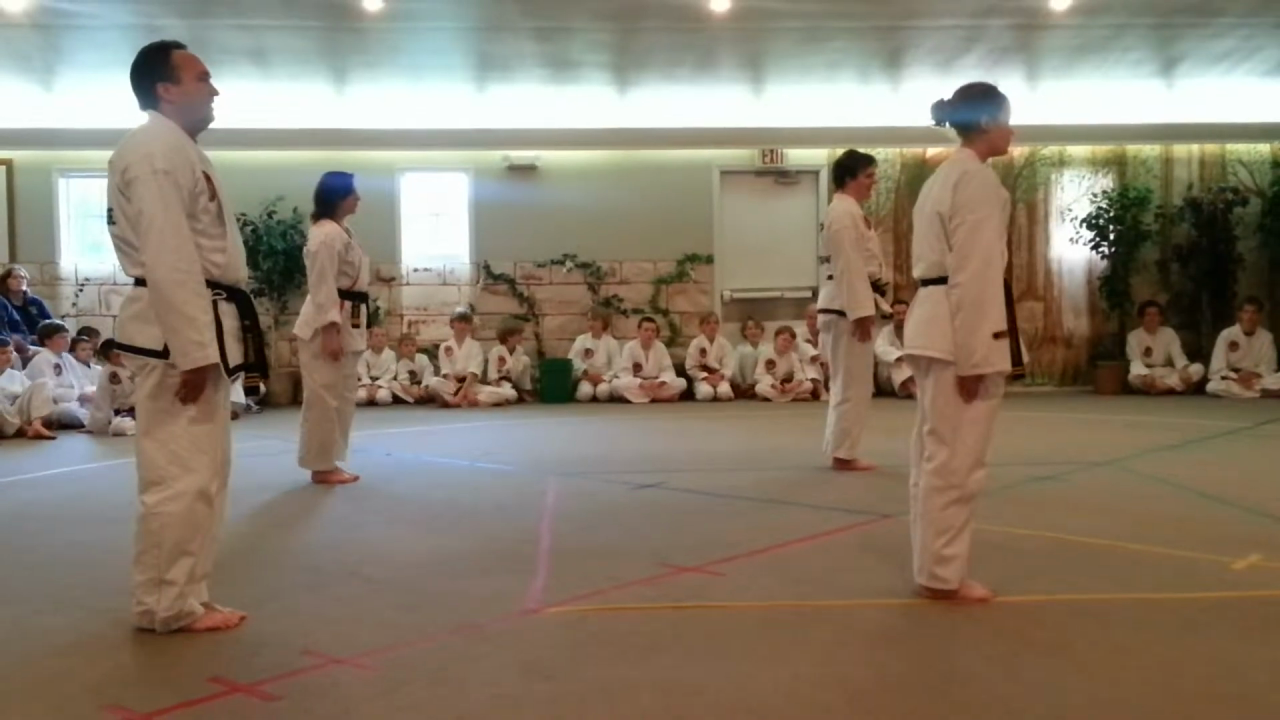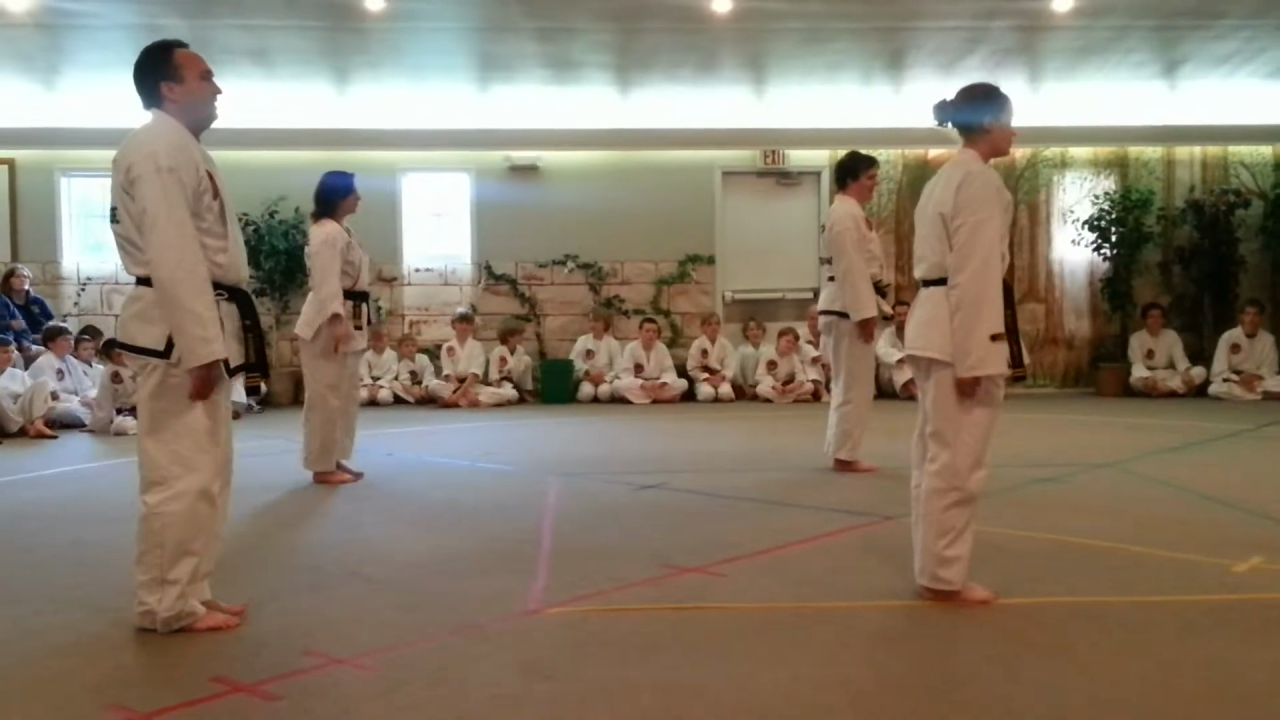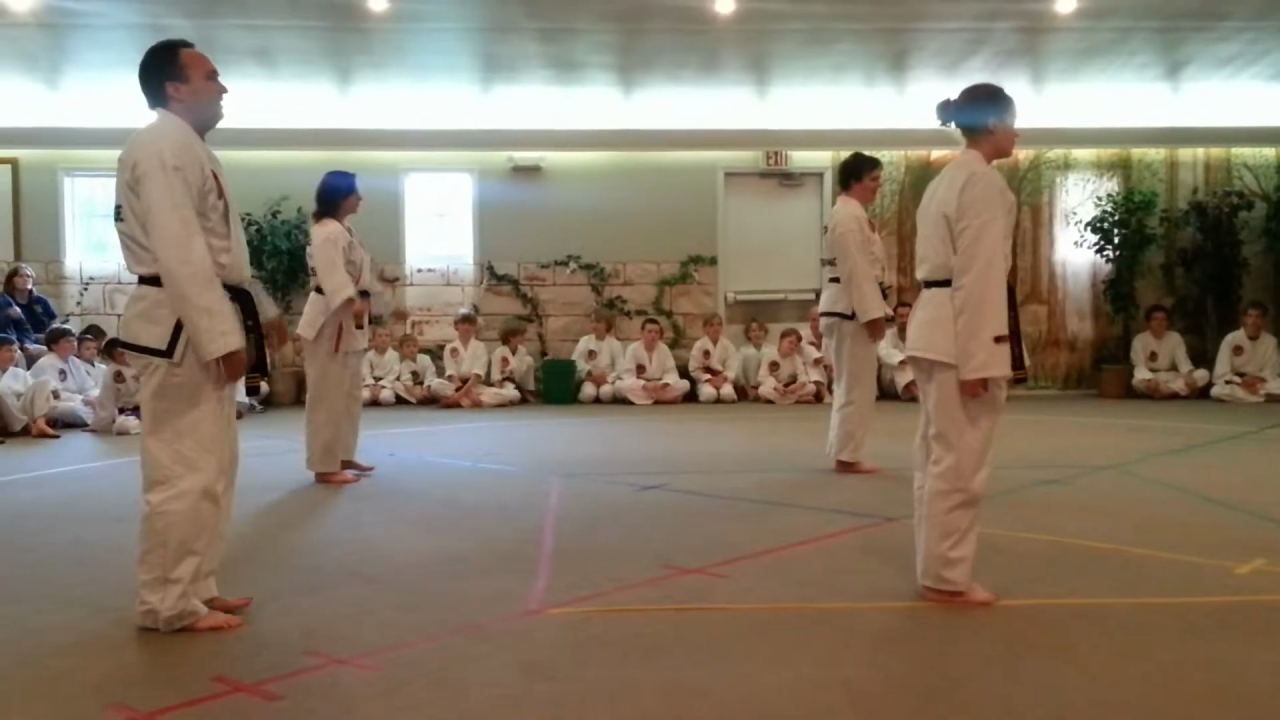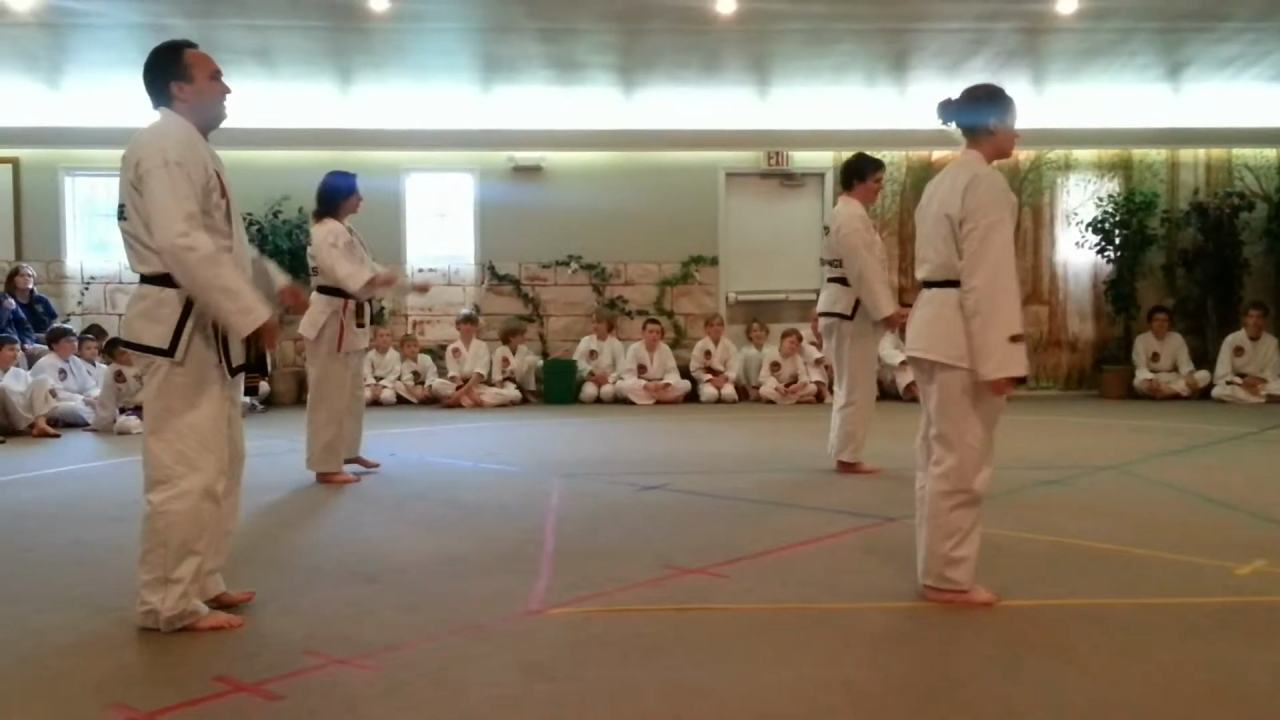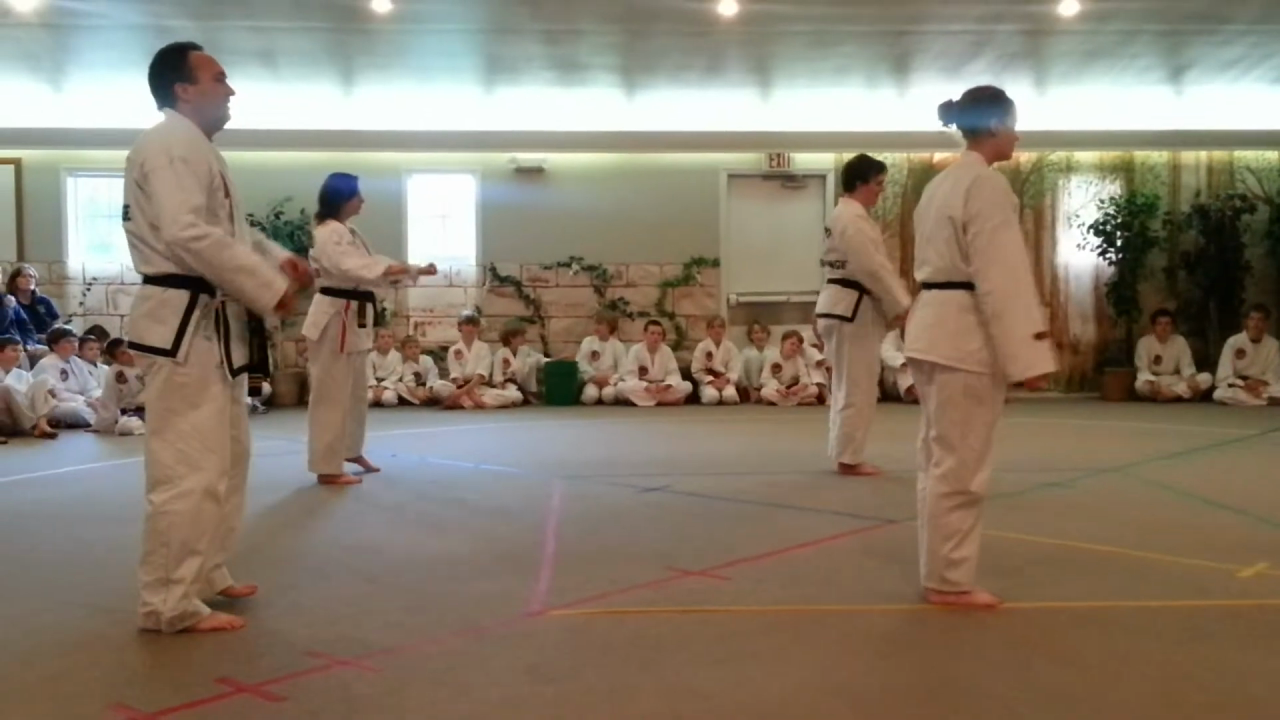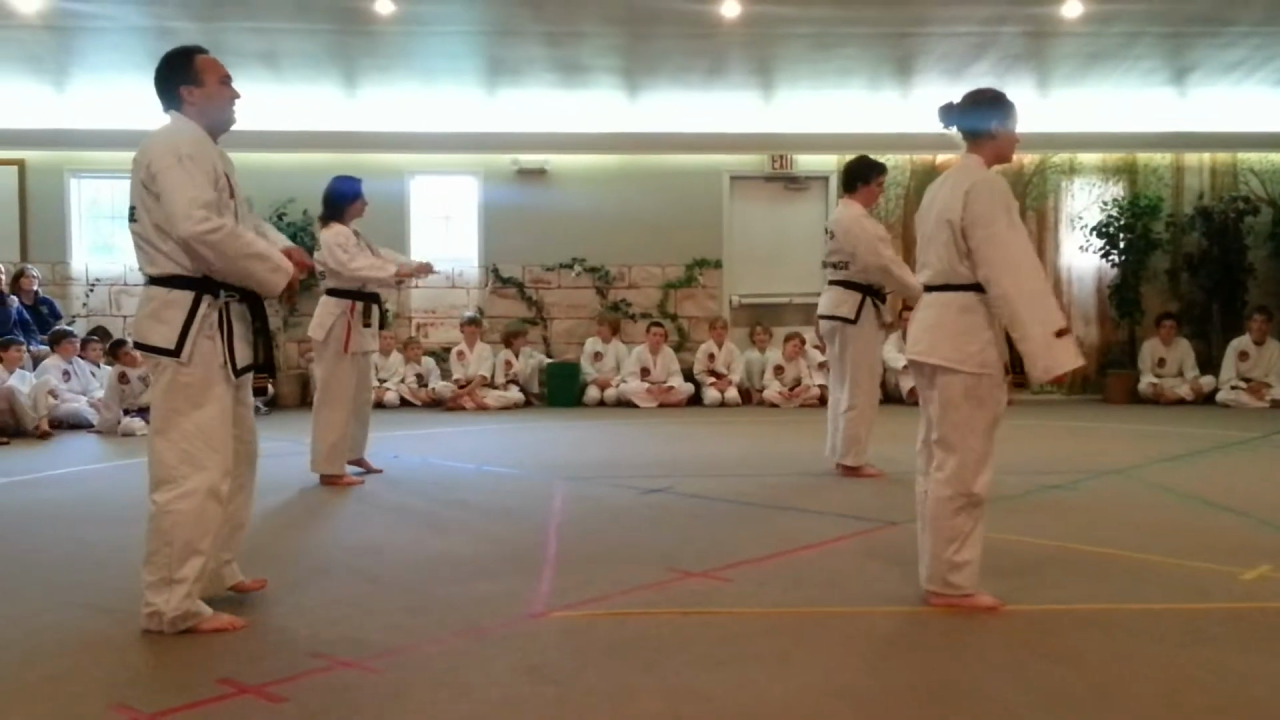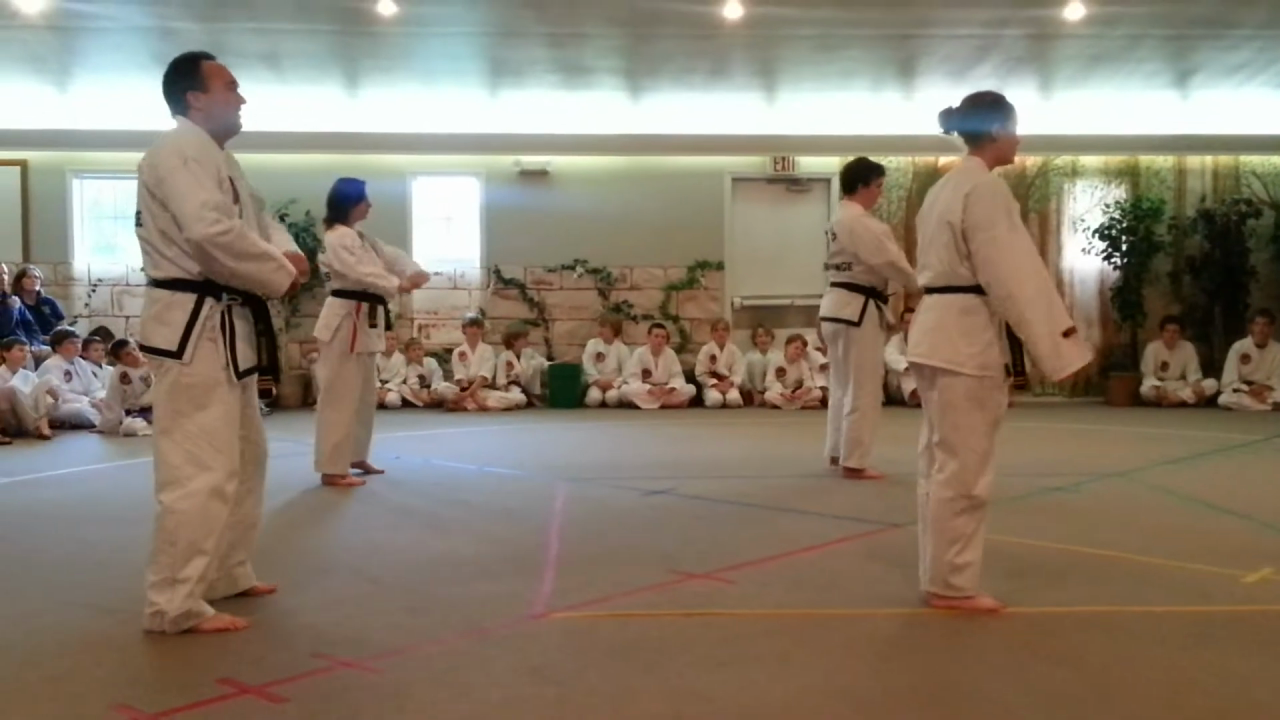
dt=0.1s
person 1, frame 1
left shoulder: (179, 150)
right shoulder: (154, 150)
right elbow: (169, 262)
left wrist: (210, 343)
right wrist: (194, 351)
left hip: (201, 328)
right hip: (174, 333)
left knee: (203, 471)
right knee: (181, 474)
left ankle: (185, 594)
right ankle: (166, 605)
person 1, frame 2
left shoulder: (183, 148)
right shoulder: (158, 149)
right elbow: (173, 258)
left wrist: (227, 330)
right wrist: (208, 345)
left hip: (197, 329)
right hip: (176, 333)
left knee: (206, 468)
right knee: (182, 473)
left ankle: (189, 590)
right ankle: (167, 605)
person 1, frame 3
left shoulder: (186, 148)
right shoulder: (163, 148)
right elbow: (180, 254)
left wrist: (260, 310)
right wrist: (222, 338)
left hip: (201, 329)
right hip: (178, 331)
left knee: (211, 467)
right knee: (185, 472)
left ankle: (195, 588)
right ankle: (169, 605)
person 1, frame 4
left shoulder: (190, 147)
right shoulder: (165, 145)
left elbow: (222, 238)
right elbow: (184, 244)
left wrist: (276, 283)
right wrist: (249, 312)
left hip: (203, 327)
right hip: (180, 327)
left knee: (219, 461)
right knee: (187, 471)
left ankle: (198, 579)
right ankle: (169, 604)
person 1, frame 5
left shoulder: (194, 147)
right shoulder: (170, 145)
left elbow: (227, 234)
right elbow: (191, 234)
left wrist: (281, 262)
right wrist: (268, 287)
left hip: (207, 324)
right hip: (184, 326)
left knee: (225, 459)
right knee: (189, 471)
left ankle: (206, 576)
right ankle: (171, 605)
person 1, frame 6
left shoulder: (205, 151)
right shoulder: (174, 146)
left elbow: (241, 221)
right elbow: (202, 230)
left wrist: (283, 251)
right wrist: (274, 272)
left hip: (217, 325)
right hip: (189, 327)
left knee: (234, 455)
right knee: (194, 471)
left ankle: (214, 571)
right ankle: (173, 605)
person 1, frame 7
left shoulder: (215, 156)
right shoulder: (181, 151)
left elbow: (258, 218)
right elbow: (214, 231)
left wrist: (286, 252)
right wrist: (278, 275)
left hip: (222, 327)
right hip: (193, 328)
left knee: (244, 457)
right knee: (200, 471)
left ankle: (226, 573)
right ankle: (175, 605)
person 2, frame 1
left shoulder: (942, 177)
right shoulder: (976, 178)
right elbow: (975, 274)
right wrist: (975, 354)
left hip: (933, 322)
right hip: (962, 329)
left knee: (936, 452)
right knee: (956, 457)
left ankle: (935, 567)
right ankle: (942, 575)
person 2, frame 2
left shoulder: (944, 178)
right shoulder: (979, 179)
right elbow: (975, 274)
right wrist: (976, 355)
left hip: (933, 323)
right hip: (962, 330)
left knee: (937, 455)
right knee: (958, 460)
left ankle: (937, 569)
right ankle: (943, 577)
person 2, frame 3
left shoulder: (946, 179)
right shoulder: (983, 180)
right elbow: (979, 275)
right wrist: (979, 357)
left hip: (934, 324)
right hip: (964, 332)
left knee: (939, 457)
right knee: (960, 461)
left ankle: (938, 570)
right ankle: (946, 578)
person 2, frame 4
left shoulder: (945, 180)
right shoulder: (985, 180)
right elbow: (988, 274)
right wrist: (1000, 355)
left hip: (932, 323)
right hip: (961, 331)
left knee: (939, 457)
right knee: (961, 462)
left ankle: (937, 571)
right ankle: (947, 579)
person 2, frame 5
left shoulder: (942, 183)
right shoulder: (986, 183)
right elbow: (1002, 275)
right wrist: (1028, 354)
left hip: (933, 324)
right hip: (964, 332)
left knee: (940, 458)
right knee: (960, 463)
left ankle: (940, 573)
right ankle: (948, 581)
person 2, frame 6
left shoulder: (943, 184)
right shoulder: (985, 185)
right elbow: (1011, 274)
right wrist: (1051, 347)
left hip: (934, 328)
right hip: (964, 334)
left knee: (940, 461)
right knee: (961, 466)
left ankle: (941, 576)
right ankle: (951, 584)
person 2, frame 7
left shoulder: (944, 187)
right shoulder: (986, 187)
right elbow: (1013, 276)
right wrist: (1061, 347)
left hip: (936, 330)
right hip: (966, 336)
left knee: (942, 463)
right knee: (963, 469)
left ankle: (943, 578)
right ankle: (952, 586)
person 3, frame 1
left shoulder: (846, 211)
right shoulder: (846, 213)
right elbow: (849, 267)
left wrist: (862, 308)
right wrist: (861, 311)
left hip: (841, 304)
right hip: (847, 306)
left knee: (847, 383)
right knee: (853, 384)
left ankle: (840, 449)
right ankle: (843, 454)
person 3, frame 2
left shoulder: (847, 212)
right shoulder: (847, 215)
right elbow: (851, 269)
left wrist: (866, 309)
right wrist: (866, 312)
left hip: (843, 305)
right hip: (849, 306)
left knee: (848, 383)
right knee: (855, 385)
left ankle: (840, 449)
right ankle: (844, 455)
person 3, frame 3
left shoulder: (849, 213)
right shoulder: (850, 216)
right elbow: (856, 271)
left wrist: (873, 309)
right wrist: (873, 313)
left hip: (844, 305)
right hip: (850, 308)
left knee: (850, 385)
right knee: (856, 386)
left ankle: (843, 451)
right ankle: (846, 456)
person 3, frame 4
left shoulder: (846, 213)
right shoulder: (852, 217)
right elbow: (863, 269)
left wrist: (882, 306)
right wrist: (886, 309)
left hip: (839, 303)
right hip: (850, 307)
left knee: (850, 383)
right knee: (858, 386)
left ankle: (843, 450)
right ankle: (847, 457)
person 3, frame 5
left shoulder: (845, 215)
right shoulder: (855, 219)
right elbow: (873, 268)
left wrist: (892, 299)
right wrist: (901, 302)
left hip: (839, 304)
right hip: (851, 307)
left knee: (846, 385)
right knee: (858, 388)
left ankle: (843, 451)
right ankle: (848, 459)
person 3, frame 6
left shoulder: (842, 216)
right shoulder: (857, 220)
right elbow: (883, 264)
left wrist: (903, 286)
right wrist: (915, 290)
left hip: (838, 304)
right hip: (853, 308)
left knee: (844, 385)
right knee: (859, 389)
left ankle: (841, 451)
right ankle: (851, 460)
person 3, frame 7
left shoulder: (843, 218)
right shoulder: (859, 221)
right elbow: (890, 260)
left wrist: (905, 280)
right wrist: (919, 282)
left hip: (839, 306)
right hip: (857, 310)
left knee: (844, 386)
right knee: (863, 391)
left ankle: (839, 450)
right ankle: (853, 463)
person 4, frame 1
left shoulder: (342, 232)
right shoulder: (326, 234)
right elbow: (322, 287)
left wrist: (360, 327)
right wrist: (330, 331)
left hip: (346, 323)
right hip: (327, 325)
left knee: (343, 397)
right knee: (325, 397)
left ankle: (329, 461)
right ankle: (322, 467)
person 4, frame 2
left shoulder: (342, 232)
right shoulder: (327, 234)
right elbow: (326, 281)
left wrist: (367, 321)
right wrist: (337, 321)
left hip: (346, 322)
right hip: (327, 323)
left knee: (346, 395)
right knee: (326, 396)
left ankle: (335, 459)
right ankle: (323, 467)
person 4, frame 3
left shoulder: (343, 232)
right shoulder: (328, 233)
left elbow: (358, 278)
right elbow: (332, 275)
right wrist: (351, 302)
left hip: (346, 320)
right hip: (329, 323)
left knee: (349, 394)
right knee: (329, 396)
left ankle: (342, 456)
right ankle: (325, 466)
person 4, frame 4
left shoulder: (345, 232)
right shoulder: (326, 231)
left elbow: (366, 267)
right elbow: (340, 268)
left wrist: (408, 285)
right wrist: (370, 281)
left hip: (348, 320)
right hip: (330, 319)
left knee: (353, 391)
right knee: (329, 394)
left ankle: (348, 451)
right ankle: (326, 466)
person 4, frame 5
left shoulder: (348, 233)
right shoulder: (329, 233)
left elbow: (373, 261)
right elbow: (349, 264)
left wrist: (415, 270)
right wrist: (388, 270)
left hip: (352, 321)
right hip: (334, 320)
left knee: (358, 392)
right knee: (331, 396)
left ankle: (350, 450)
right ankle: (328, 468)
person 4, frame 6
left shoulder: (355, 235)
right shoulder: (333, 236)
left elbow: (382, 257)
right elbow: (356, 267)
left wrist: (415, 267)
right wrist: (398, 273)
left hip: (357, 322)
right hip: (339, 322)
left knee: (360, 393)
right knee: (336, 396)
left ankle: (353, 454)
right ankle: (330, 468)
person 4, frame 7
left shoulder: (360, 237)
right shoulder: (338, 237)
left elbow: (391, 256)
right elbow: (362, 271)
left wrist: (414, 273)
right wrist: (399, 285)
left hip: (362, 322)
right hip: (345, 322)
left knee: (365, 395)
right knee: (340, 396)
left ankle: (355, 456)
right ankle: (332, 468)
